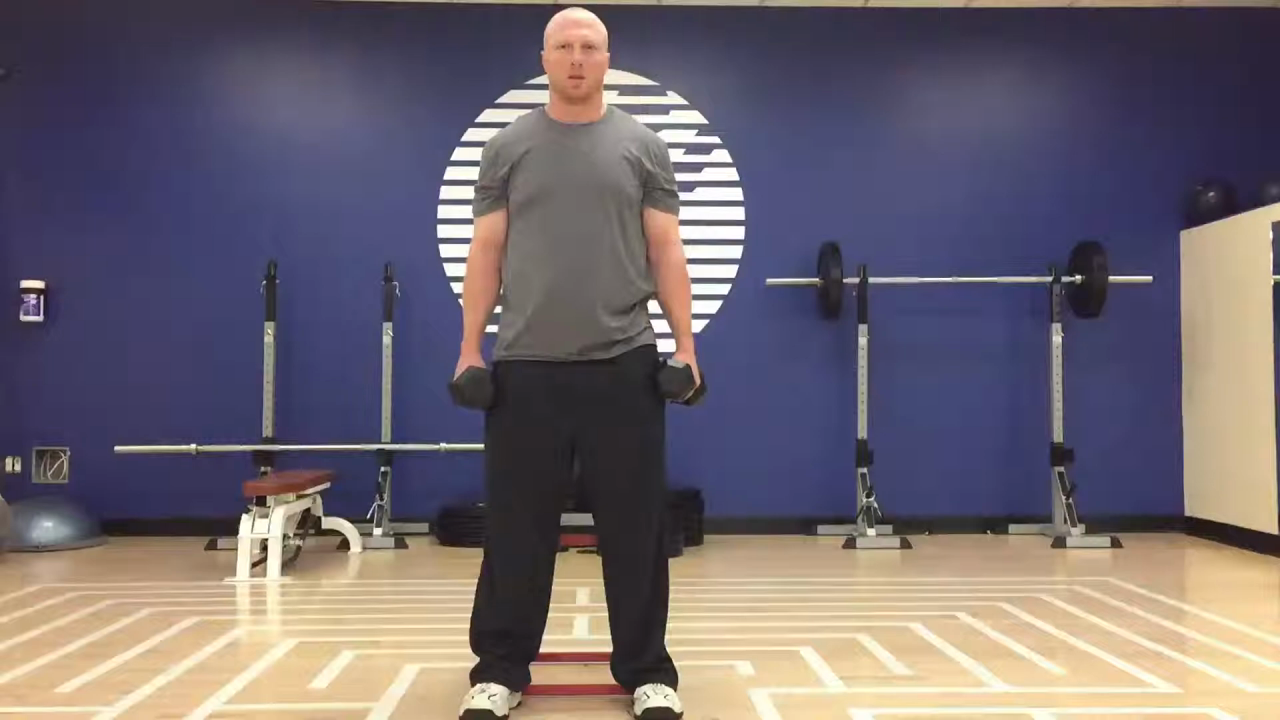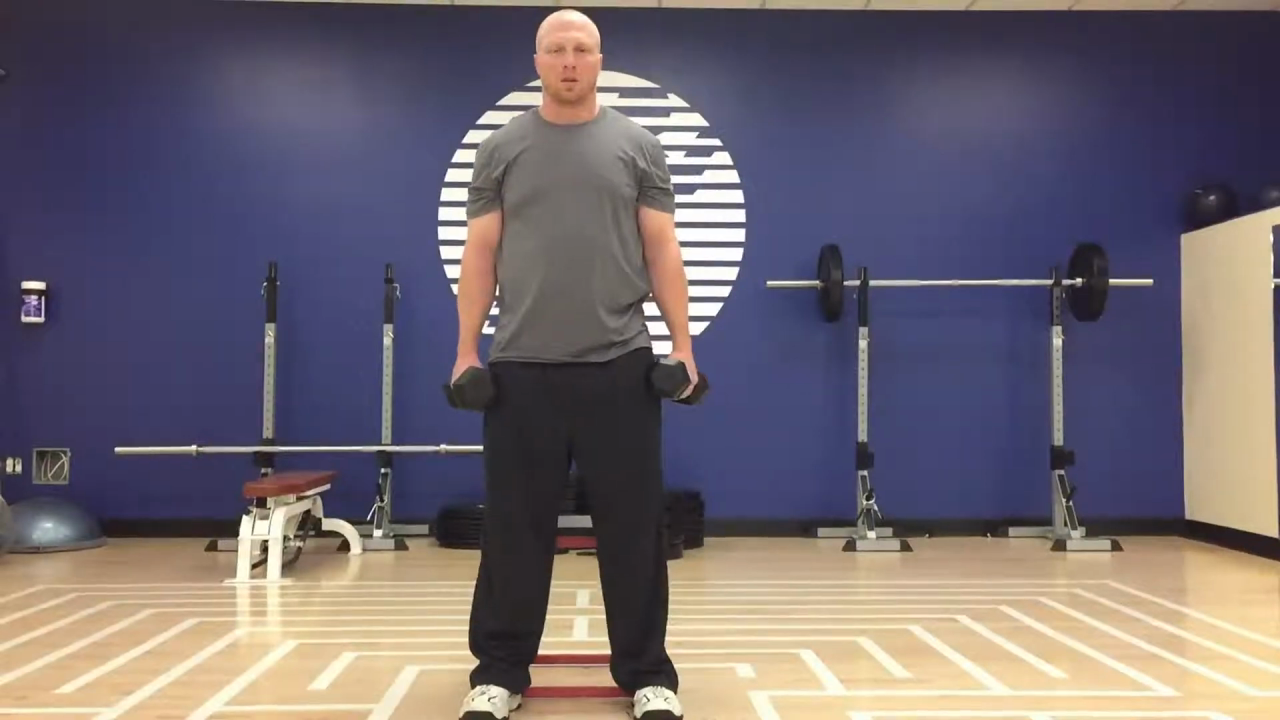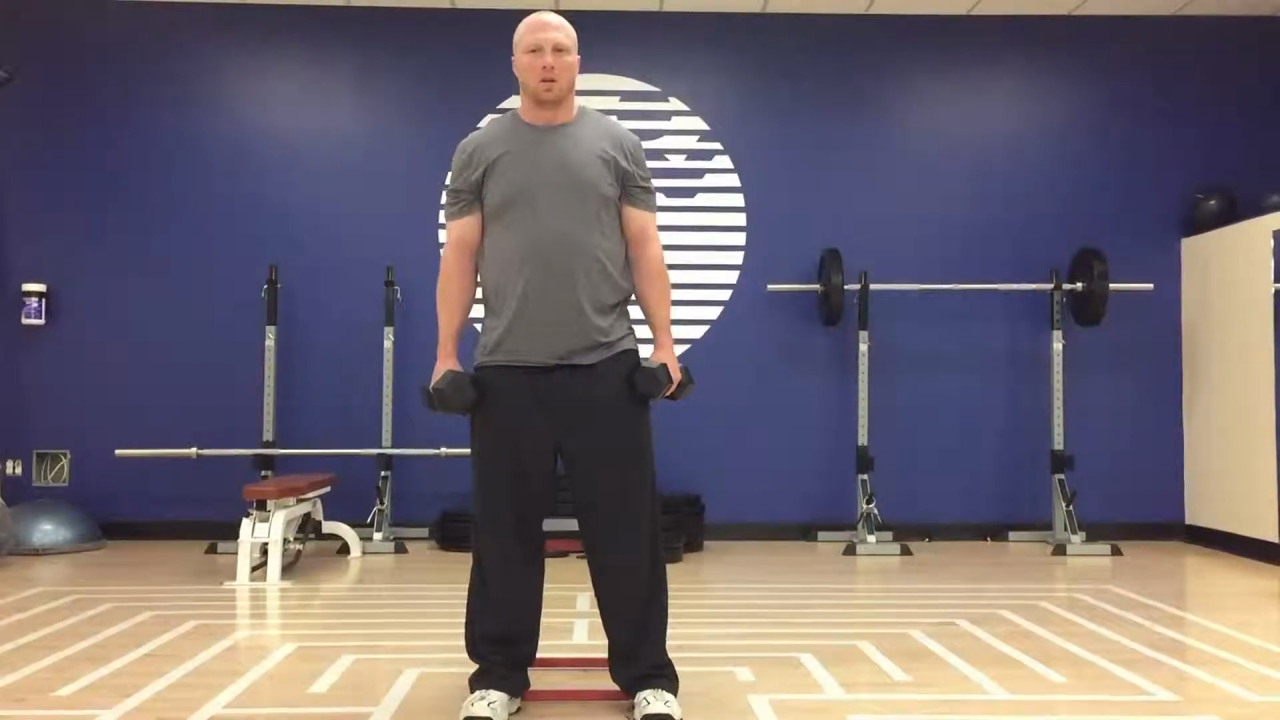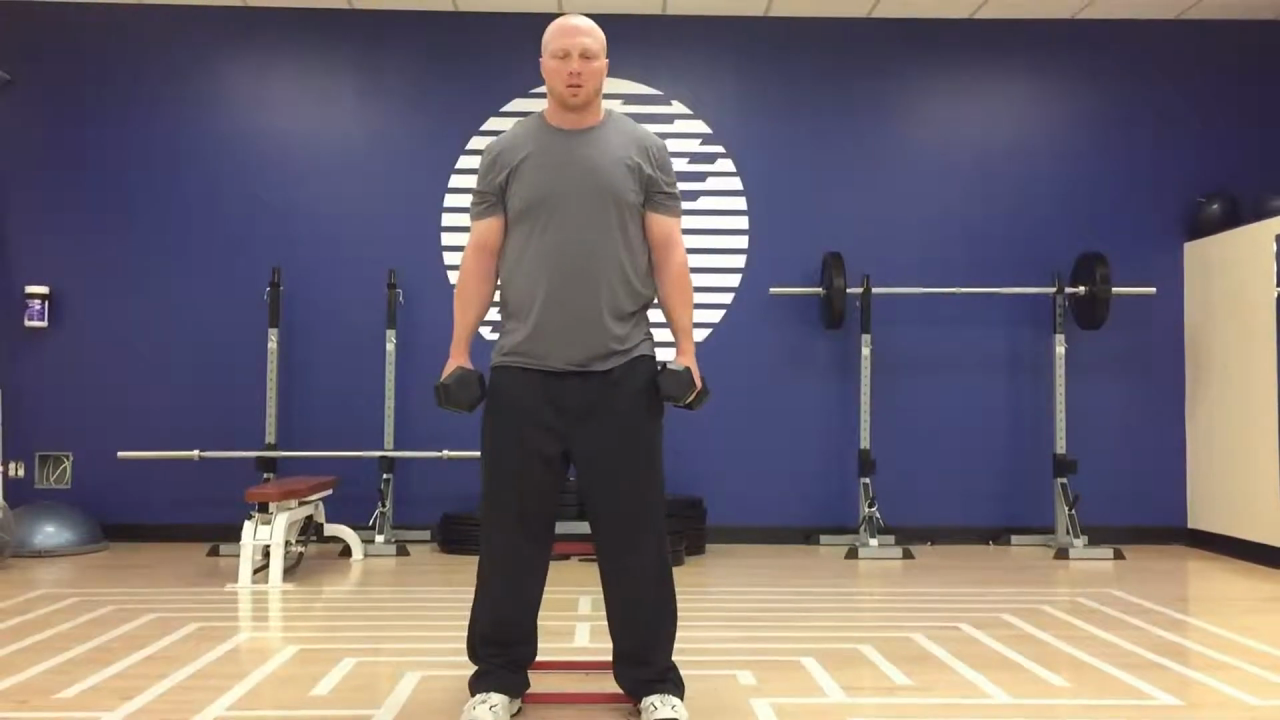
dt=0.4s
person 1, frame 1
left shoulder: (642, 147)
right shoulder: (508, 147)
left elbow: (666, 250)
right elbow: (486, 251)
left wrist: (685, 344)
right wrist: (470, 347)
left hip: (622, 365)
right hip: (525, 367)
left knee: (633, 526)
right knee: (517, 526)
person 1, frame 2
left shoulder: (637, 146)
right shoulder: (501, 149)
left elbow: (662, 250)
right elbow: (481, 254)
left wrist: (682, 344)
right wrist: (466, 349)
left hip: (618, 366)
right hip: (522, 368)
left knee: (632, 526)
right knee: (515, 526)
person 1, frame 3
left shoulder: (616, 144)
right shoulder: (480, 150)
left elbow: (644, 249)
right elbow: (459, 256)
left wrist: (663, 342)
right wrist: (446, 352)
left hip: (605, 367)
right hip: (508, 372)
left knee: (625, 527)
right knee: (505, 529)
person 1, frame 4
left shoulder: (642, 149)
right shoulder: (507, 152)
left elbow: (667, 254)
right elbow: (482, 255)
left wrist: (685, 348)
right wrist: (459, 350)
left hip: (621, 374)
right hip: (523, 374)
left knee: (633, 532)
right knee: (512, 530)
